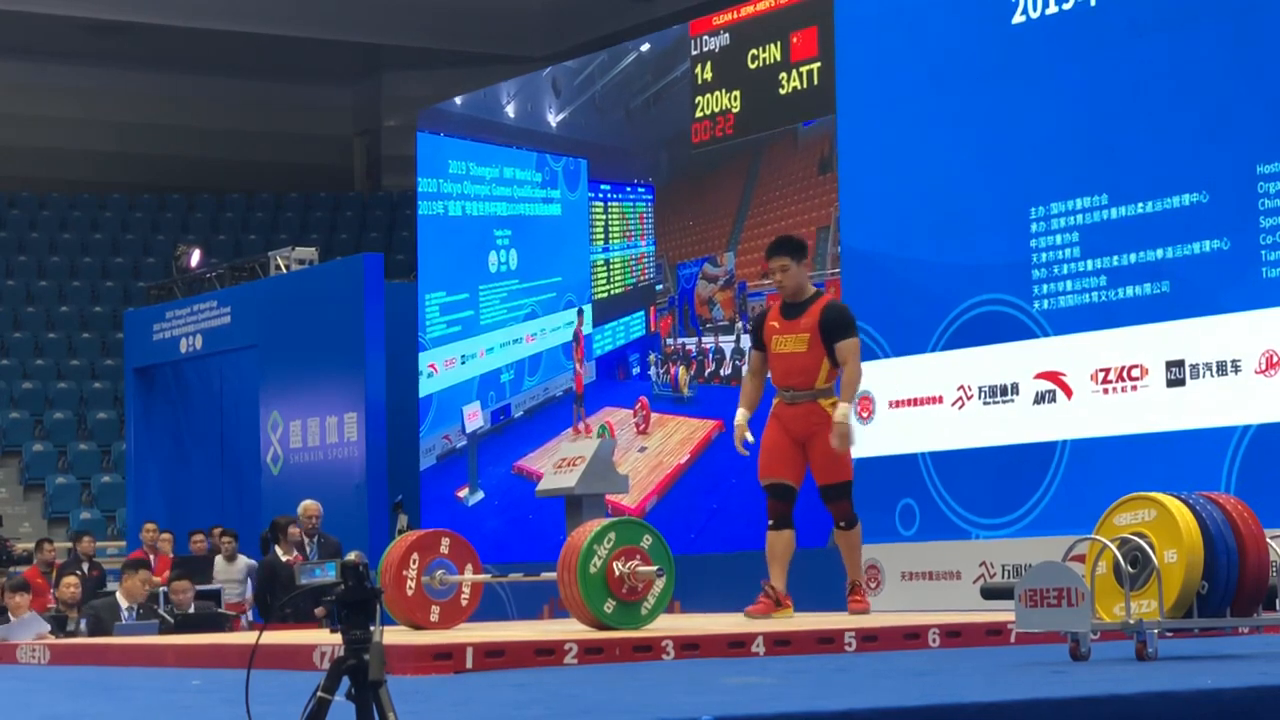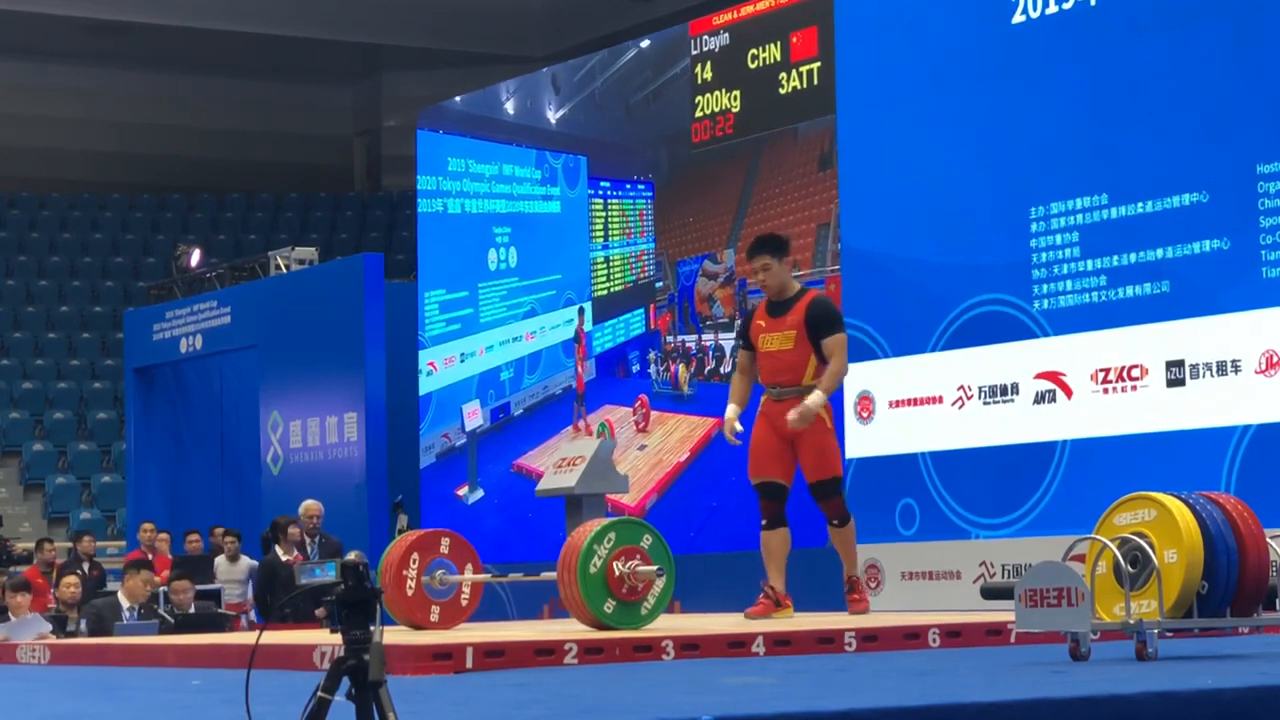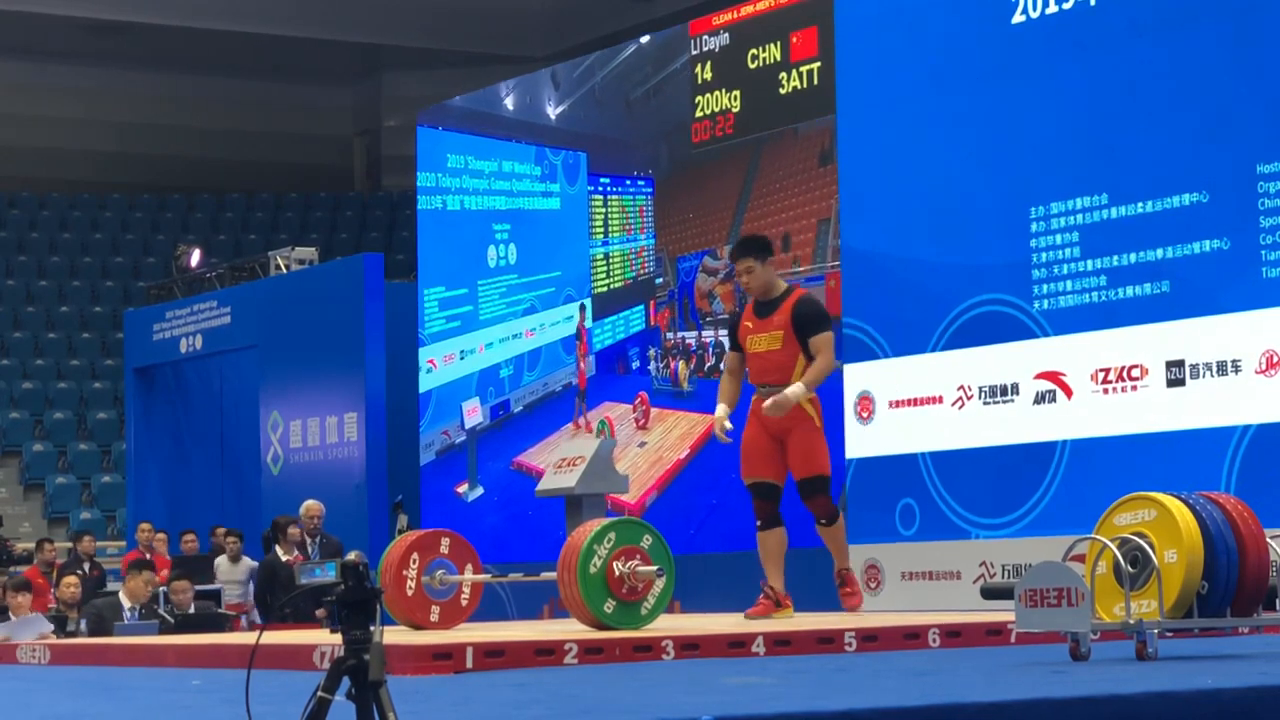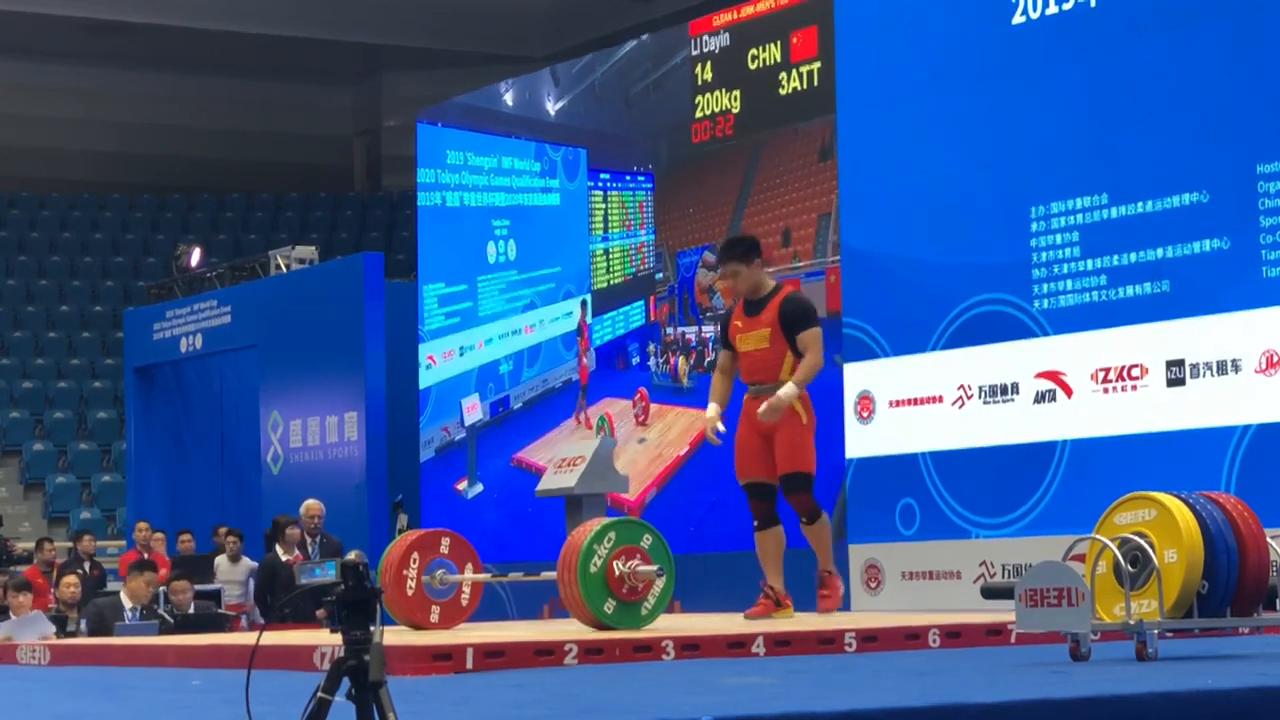
dt=0.1s
person 1, frame 1
left shoulder: (832, 312)
right shoulder: (766, 319)
left elbow: (852, 366)
right elbow: (755, 372)
left wrist: (843, 412)
right wrist: (742, 417)
left hip: (820, 414)
right hip: (781, 414)
left knee: (839, 503)
right knee: (777, 505)
left ankle: (855, 585)
right ankle: (777, 594)
person 1, frame 2
left shoulder: (818, 307)
right shoulder: (753, 318)
left elbow: (838, 361)
right elbow: (744, 370)
left wrist: (815, 400)
right wrist: (732, 411)
left hip: (809, 410)
right hip: (769, 412)
left knee: (830, 500)
right knee: (769, 504)
left ankle: (853, 581)
right ankle: (776, 594)
person 1, frame 3
left shoulder: (805, 307)
right shoulder: (741, 318)
left elbow: (826, 359)
right elbow: (733, 372)
left wrist: (792, 393)
right wrist: (722, 409)
left hip: (800, 410)
right hip: (760, 412)
left knee: (817, 498)
right knee: (764, 504)
left ankle: (846, 574)
right ankle: (775, 593)
person 1, frame 4
left shoulder: (792, 304)
right shoulder: (733, 317)
left elbow: (815, 355)
right elbow: (725, 370)
left wrist: (785, 394)
right wrist: (713, 409)
left hip: (790, 409)
right hip: (752, 411)
left knee: (799, 495)
right knee: (759, 504)
left ankle: (828, 574)
right ankle: (776, 593)
